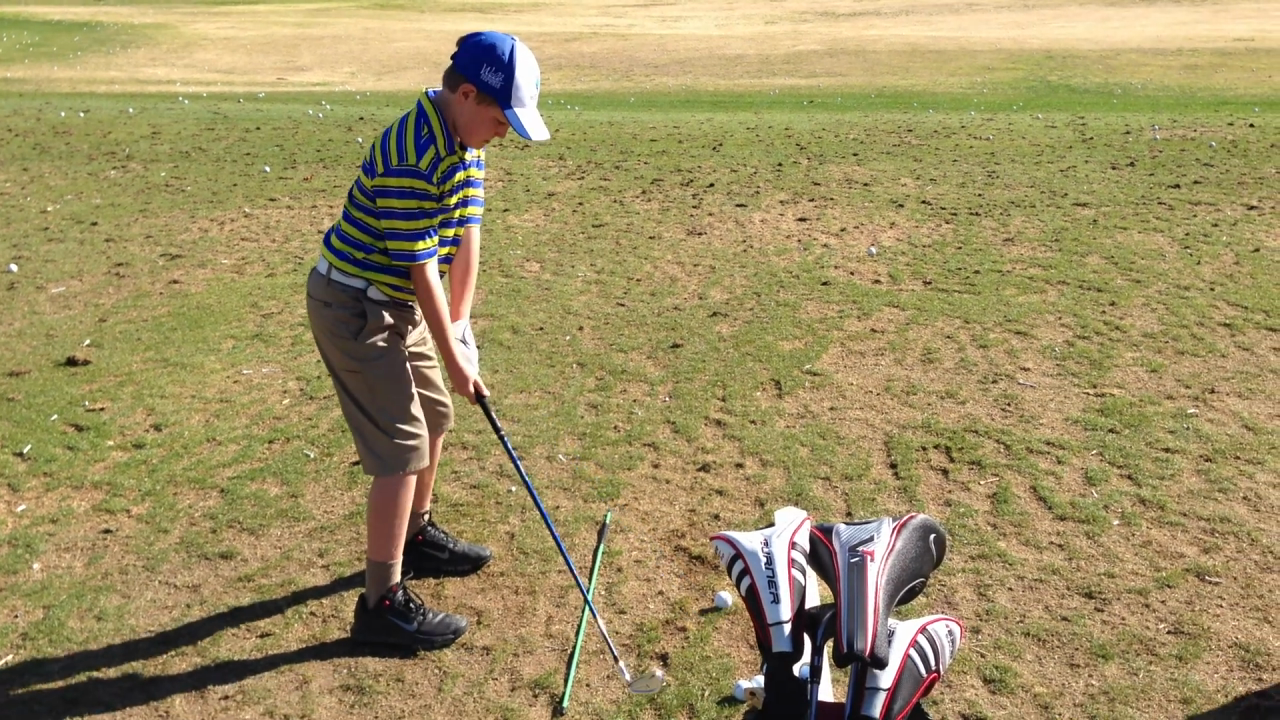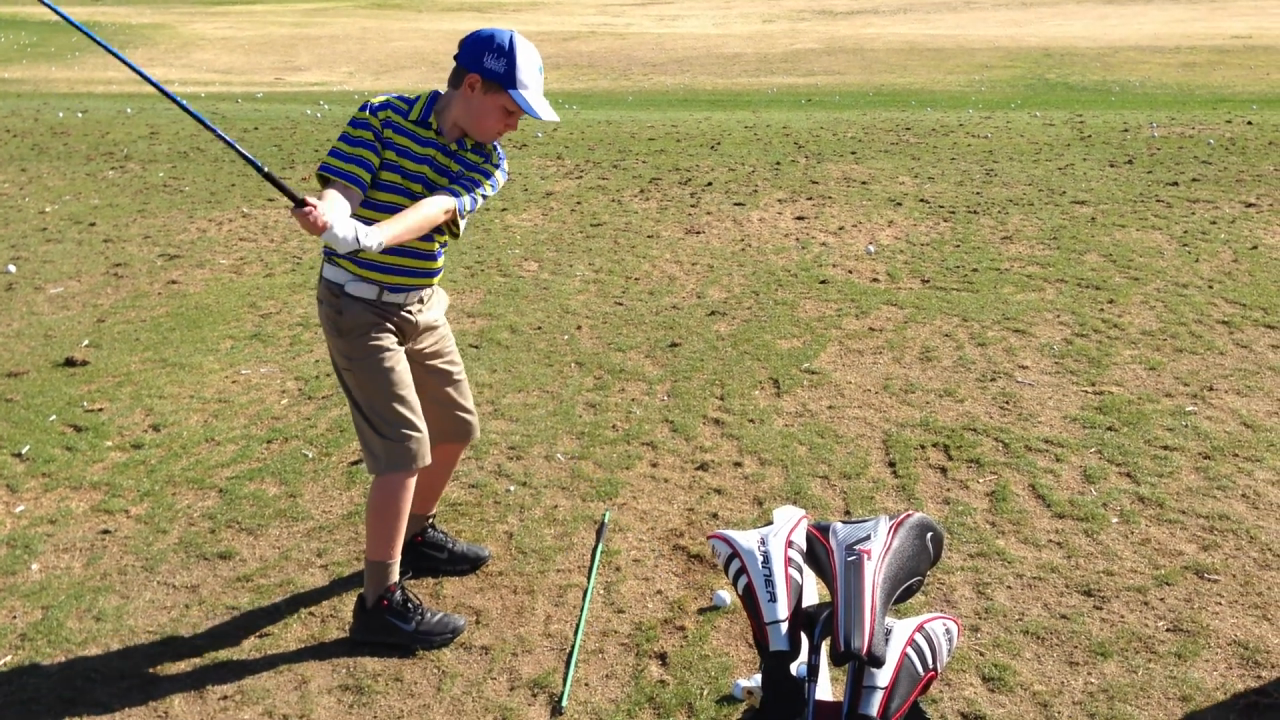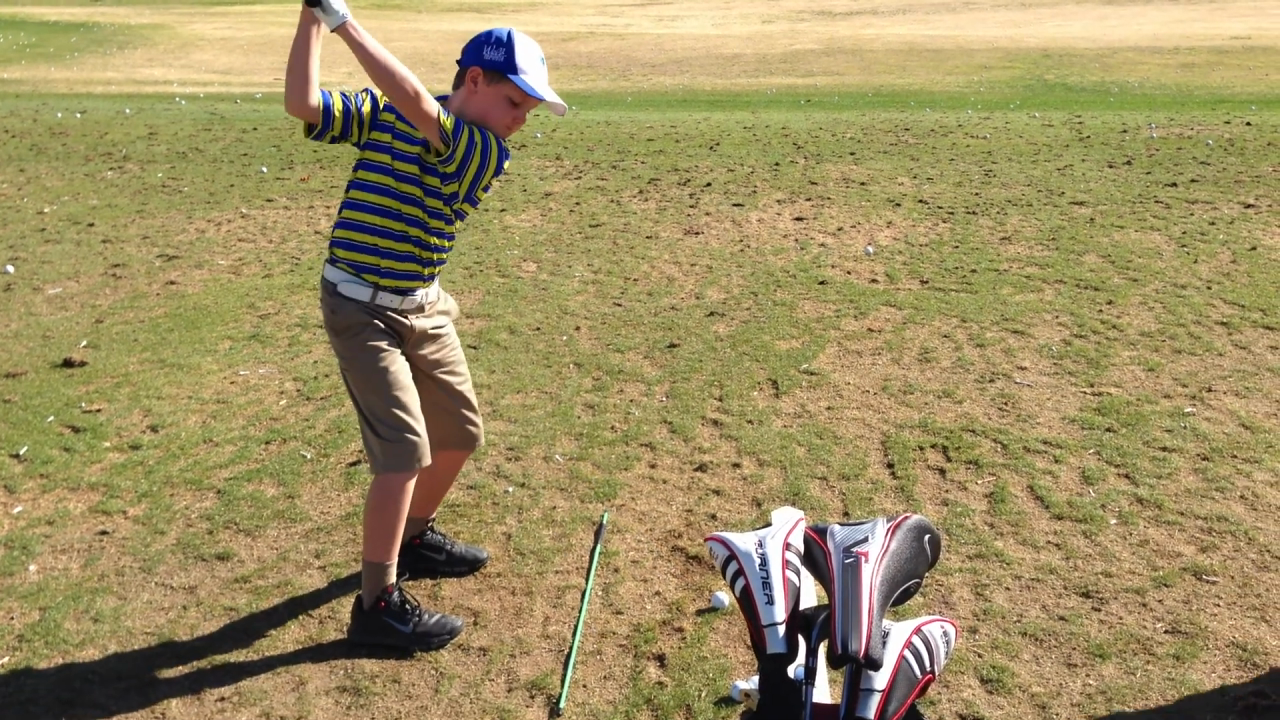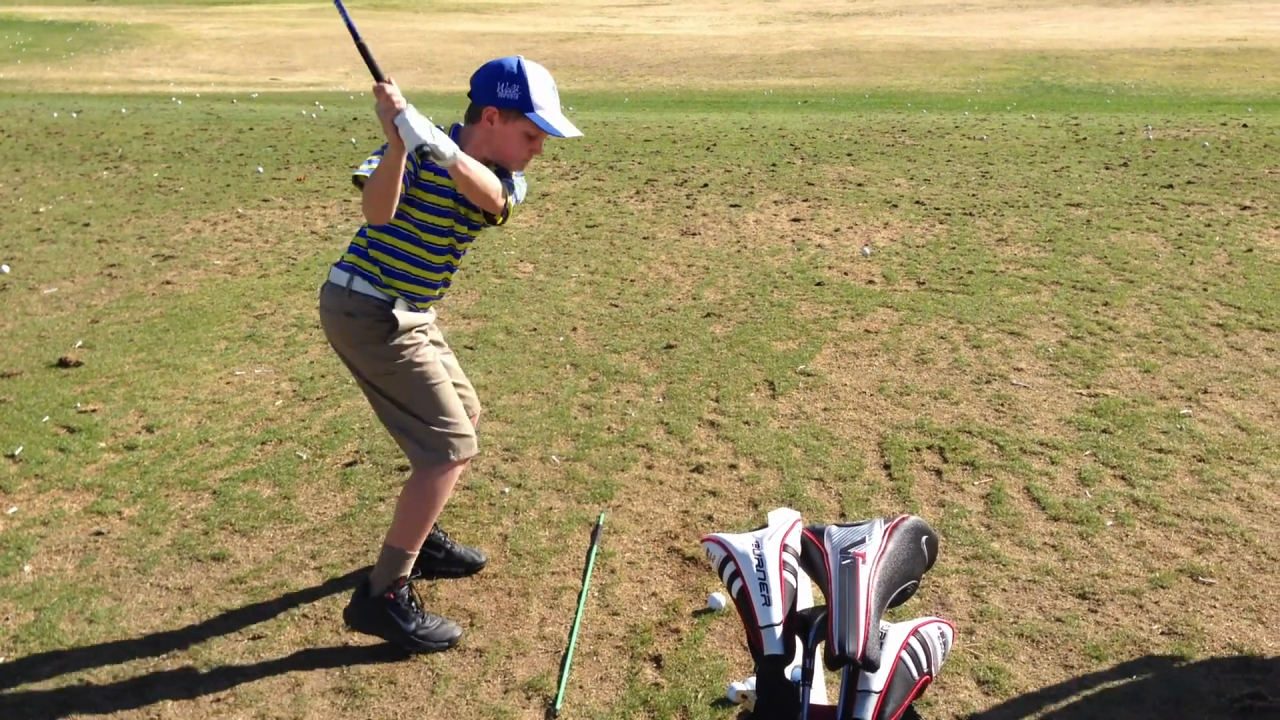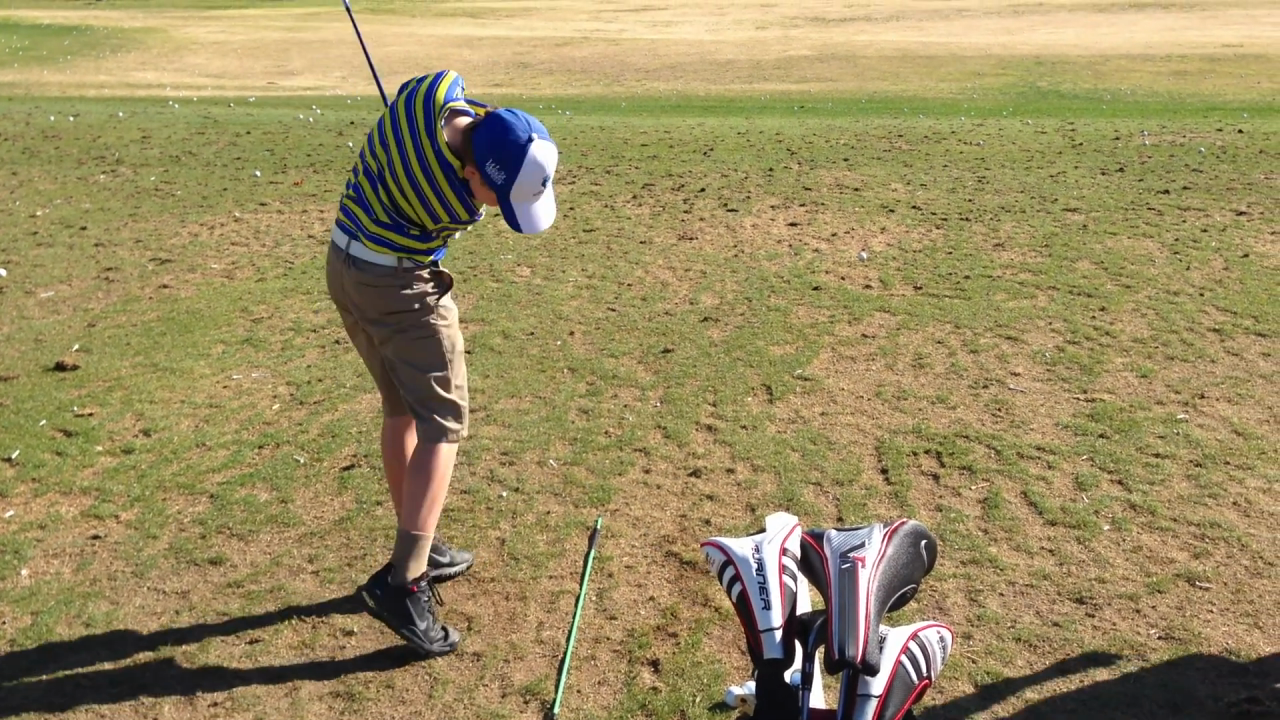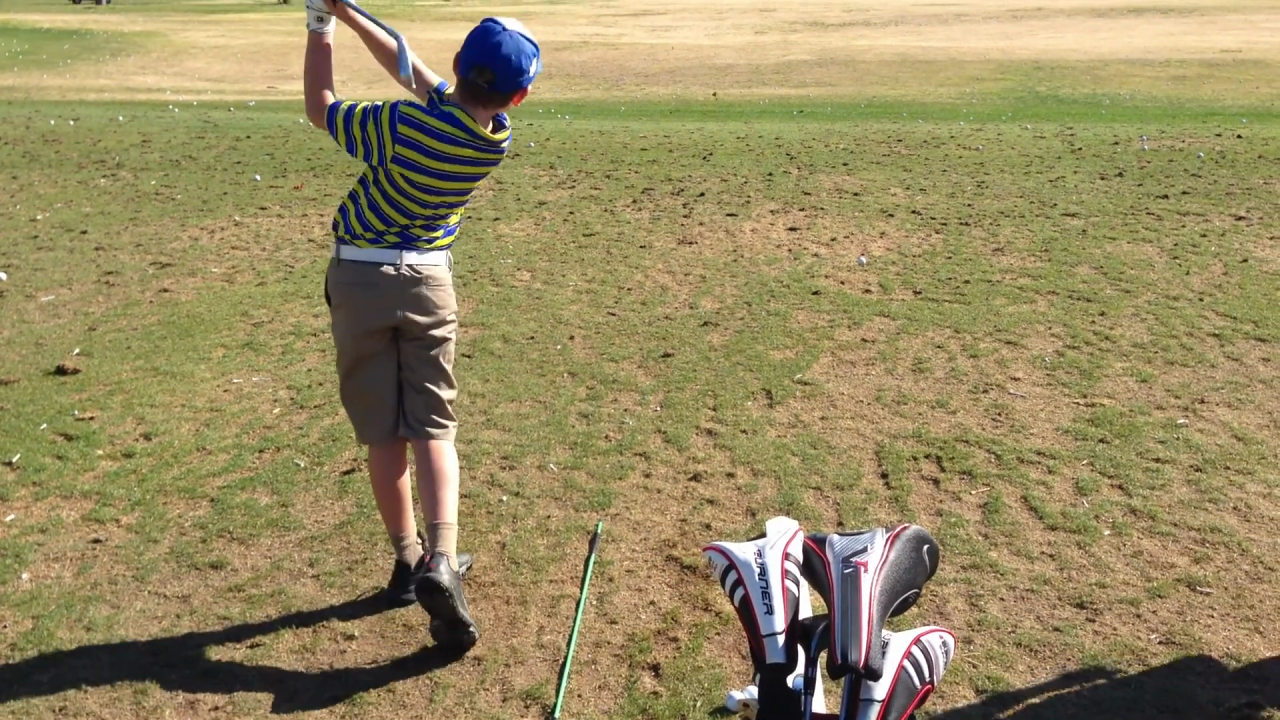
dt=0.3s
person 1, frame 1
left shoulder: (463, 140)
right shoulder: (415, 156)
left elbow: (465, 238)
right elbow: (418, 268)
left wrist: (461, 327)
right wrist: (451, 353)
left hip: (390, 301)
right hip: (353, 306)
left knee: (432, 416)
right knee: (400, 447)
left ankle: (415, 535)
right ankle: (382, 603)
person 1, frame 2
left shoulder: (486, 164)
right shoulder: (383, 116)
left elbow: (437, 208)
right elbow: (337, 184)
left wrist: (371, 237)
right wrist: (328, 213)
left hip: (420, 303)
right hip: (358, 305)
left knee: (455, 428)
right knee: (405, 449)
left ankle: (415, 537)
right ankle: (380, 603)
person 1, frame 3
left shoulder: (487, 154)
right shoulder: (382, 108)
left elbow: (417, 108)
right elbow: (304, 106)
left hip: (424, 307)
right hip: (360, 308)
left knee: (459, 434)
right knee: (404, 451)
left ankle: (414, 538)
right ankle: (377, 603)
person 1, frame 4
left shoulder: (509, 184)
right shoulder: (415, 156)
left elbow: (492, 198)
right elbow: (375, 208)
left wrist: (434, 143)
right wrist: (399, 134)
left hip: (396, 310)
right hip: (371, 313)
left knee: (458, 419)
right knee: (449, 446)
left ankle: (419, 538)
right ankle: (383, 594)
person 1, frame 5
left shoulder: (433, 91)
right shoulder: (453, 204)
left hip: (347, 268)
right hip: (404, 284)
left knee: (402, 409)
right knee: (440, 424)
left ankle: (416, 549)
right ankle: (404, 580)
person 1, frame 6
left shoulder: (402, 125)
right shoulder: (495, 141)
left elbow: (320, 108)
right elbow: (422, 82)
left hip: (358, 279)
right hip: (427, 283)
left knee: (383, 435)
right knee: (433, 429)
left ankle: (410, 560)
right ankle: (440, 564)
